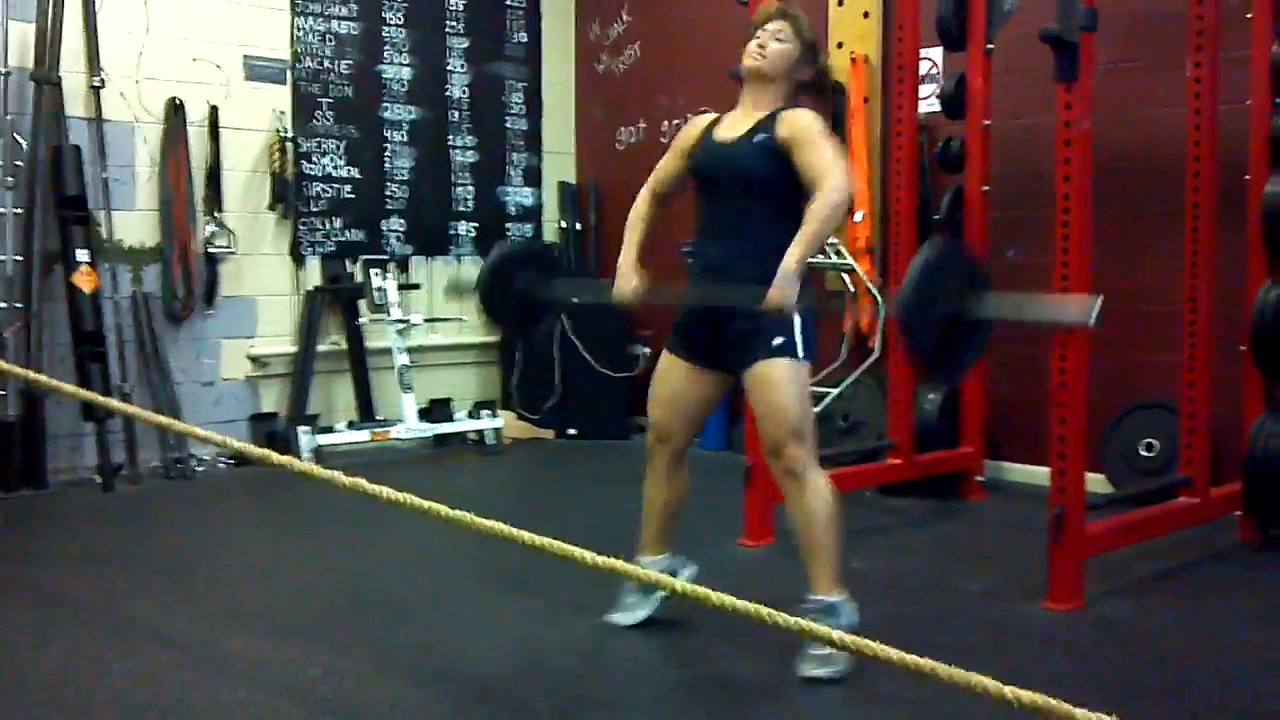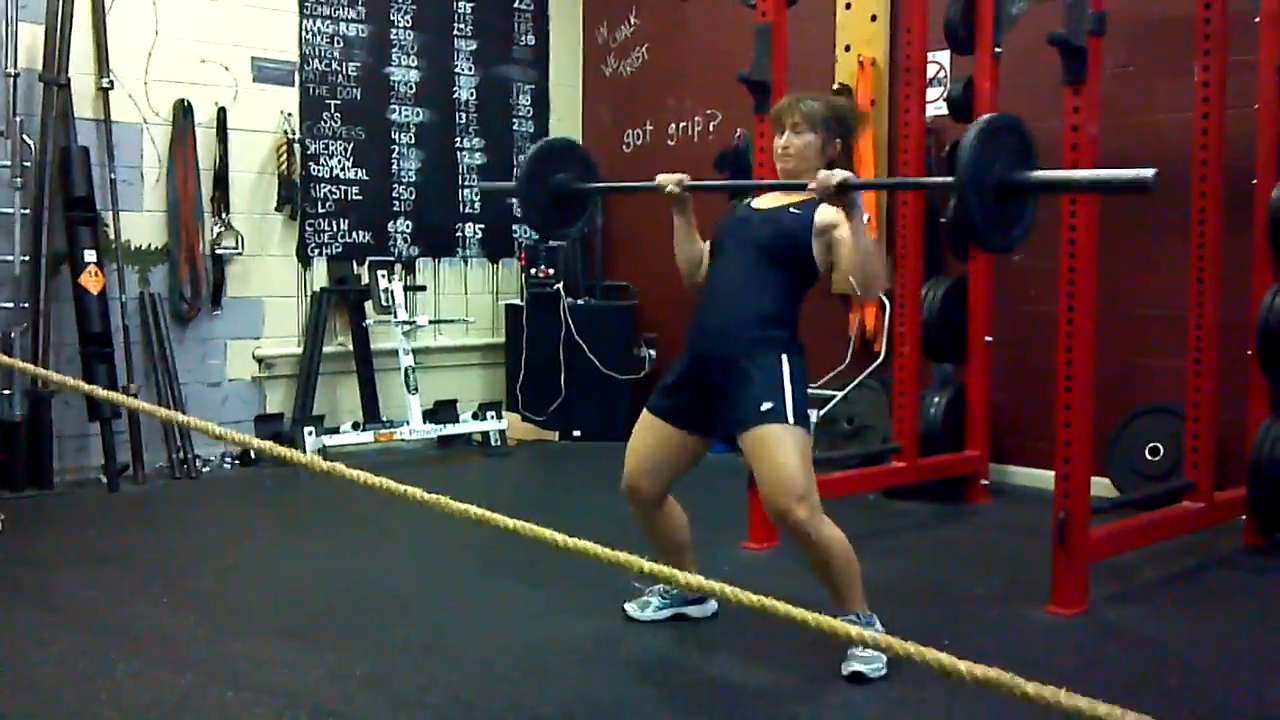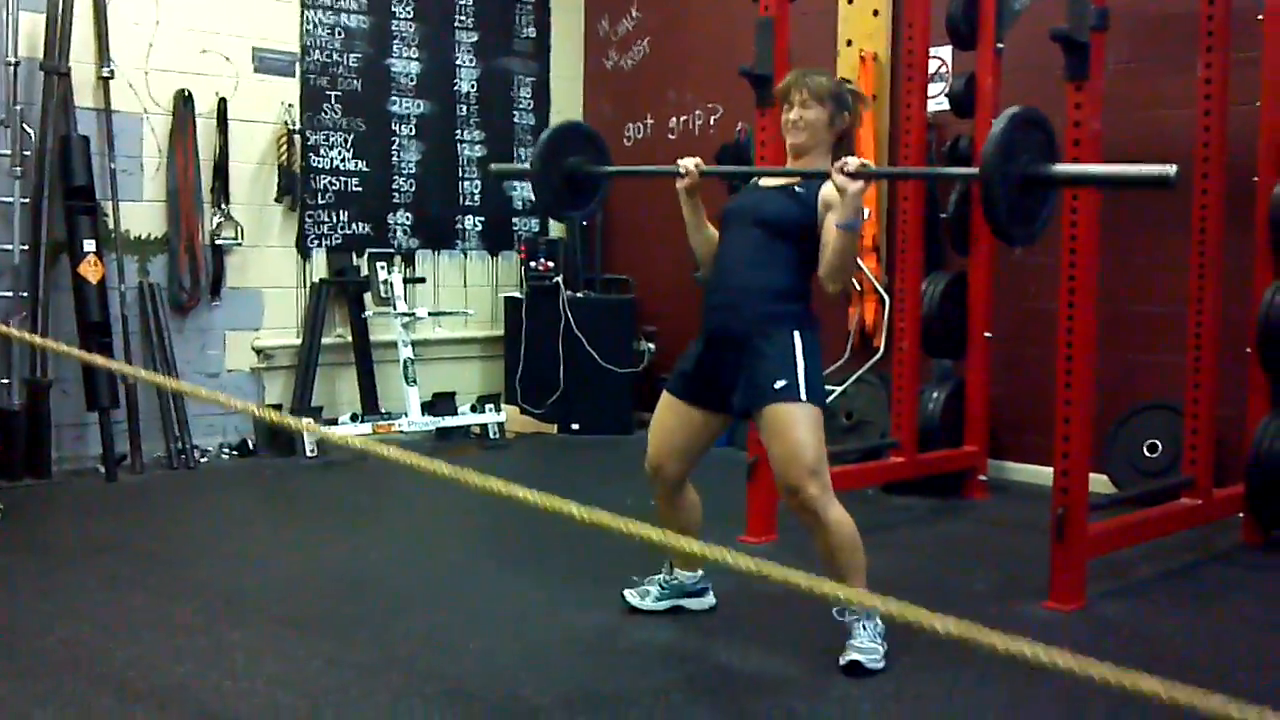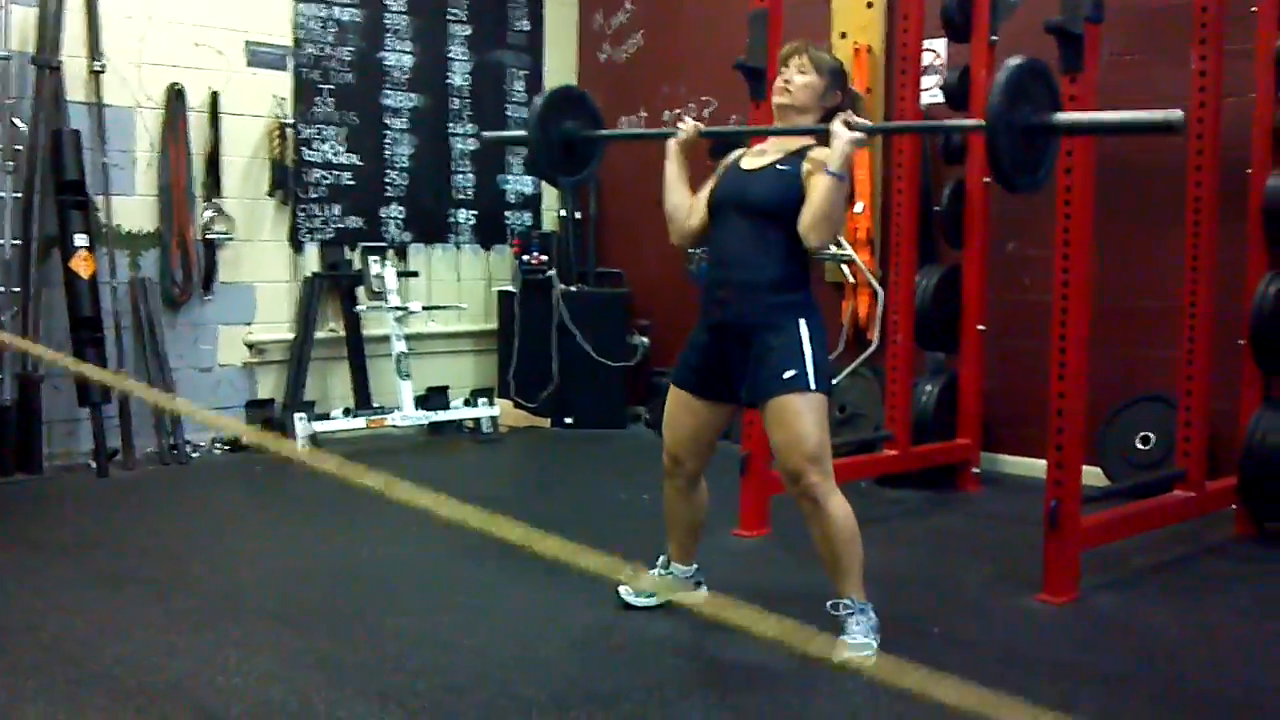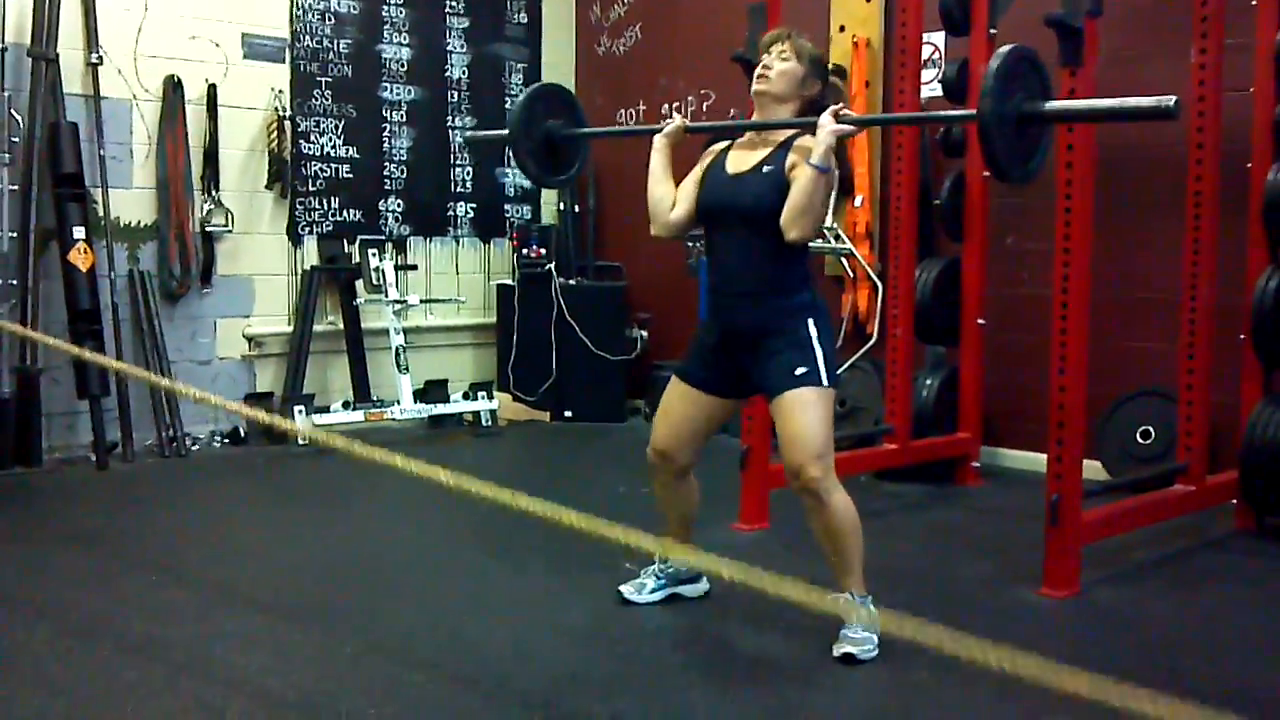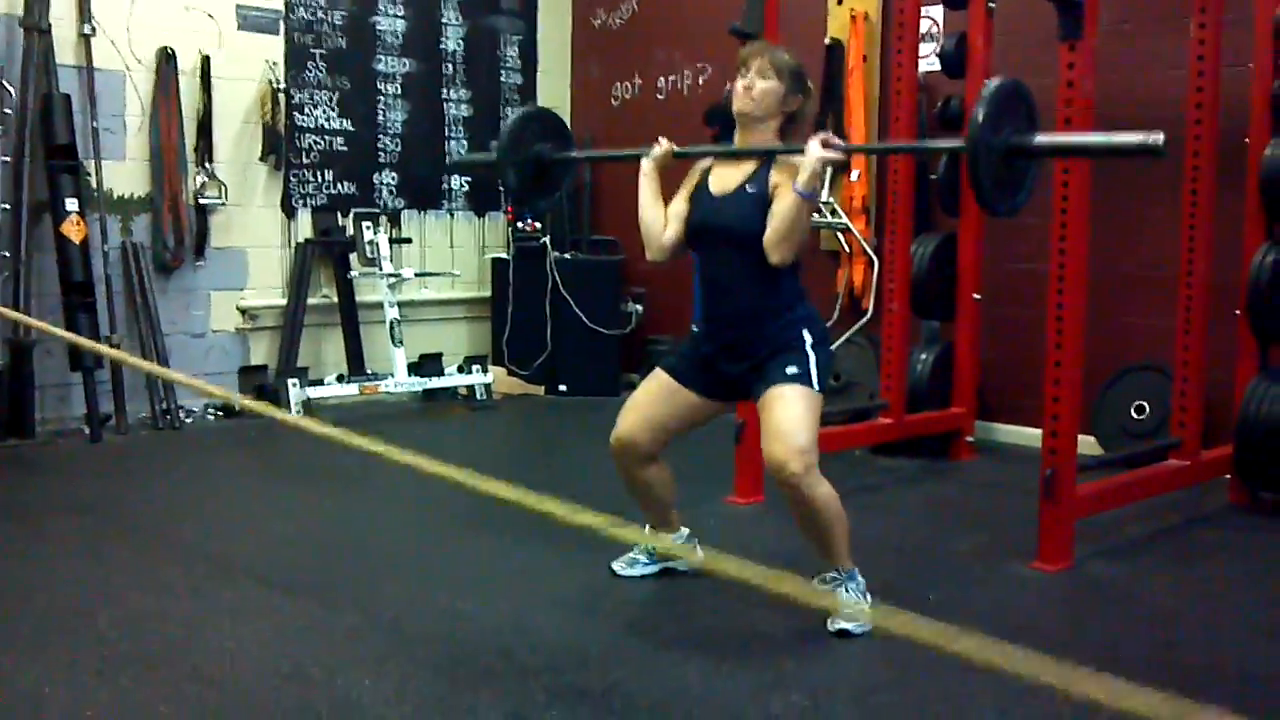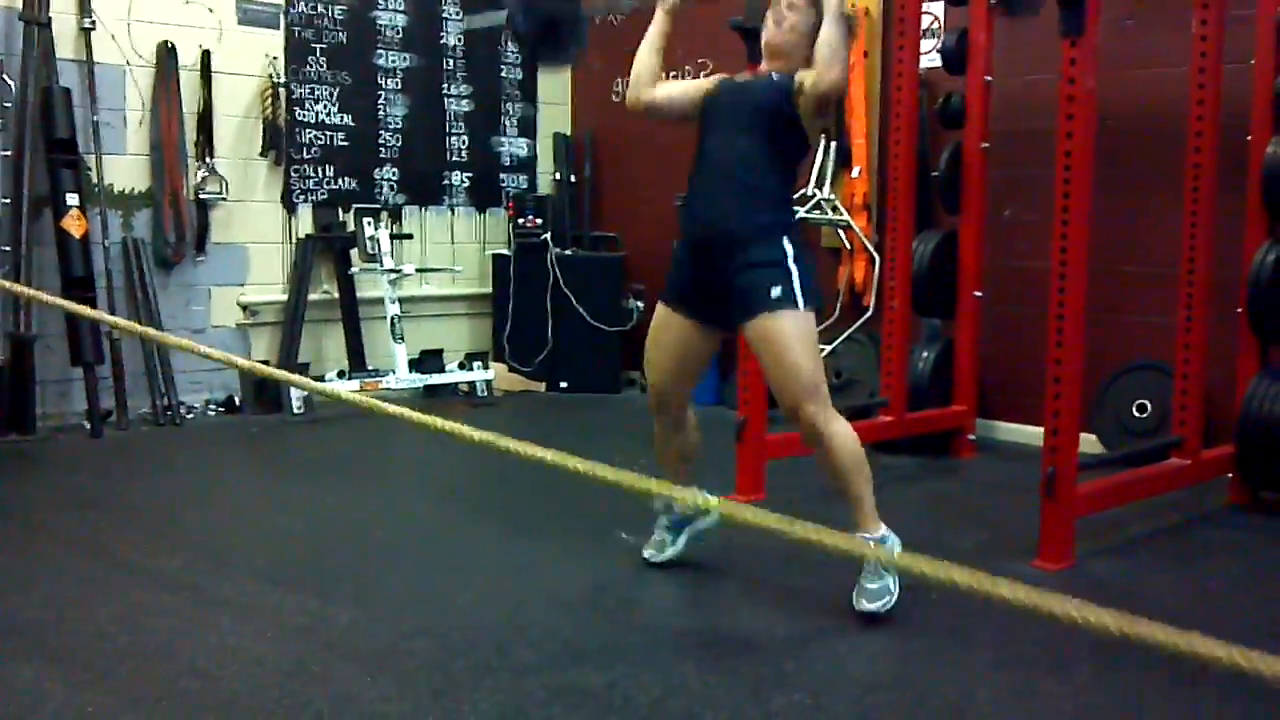
dt=0.3s
person 1, frame 1
left shoulder: (797, 123)
right shoulder: (704, 127)
left elbow: (837, 190)
right elbow: (651, 194)
left wrist: (791, 266)
right wrist: (629, 263)
left hip: (769, 309)
right hip: (704, 306)
left knee: (790, 451)
right knee: (664, 440)
left ankle: (831, 606)
right ankle: (658, 568)
person 1, frame 2
left shoulder: (827, 213)
right shoulder: (751, 202)
left elbow: (866, 284)
right elbow: (694, 269)
left wrist: (846, 206)
right wrist: (679, 210)
left hip: (764, 366)
right hip: (696, 363)
left knee: (795, 511)
right knee: (640, 487)
left ankle: (862, 625)
right ankle: (684, 589)
person 1, frame 3
left shoulder: (832, 190)
right shoulder: (758, 183)
left elbow: (834, 280)
right elbow: (715, 260)
left wrist: (850, 205)
right wrist: (689, 196)
left hip: (778, 342)
right hip: (712, 341)
left knee: (806, 489)
right knee: (662, 468)
left ankle: (862, 617)
right ankle: (687, 578)
person 1, frame 4
left shoulder: (820, 159)
right shoulder: (737, 158)
left elbow: (815, 235)
right elbow: (684, 229)
left wrist: (840, 156)
right wrist: (676, 153)
left hip: (783, 330)
right hip: (716, 328)
left knee: (808, 477)
right knee: (679, 462)
left ankle: (856, 611)
right ankle: (680, 572)
person 1, frame 5
left shoulder: (805, 150)
right shoulder: (718, 152)
left elbow: (796, 228)
right elbow: (665, 222)
left wrist: (824, 147)
right wrist: (661, 145)
left hip: (790, 330)
right hip: (722, 330)
left knee: (810, 473)
right knee: (666, 454)
left ankle: (856, 606)
right ankle: (679, 567)
person 1, frame 6
left shoulder: (790, 171)
right shoulder: (703, 173)
left elbow: (779, 252)
right elbow: (658, 248)
left wrist: (810, 177)
right wrist: (651, 171)
left hip: (784, 341)
right hip: (712, 340)
left knee: (791, 465)
right knee: (629, 440)
left ankle: (847, 581)
right ankle: (667, 543)
person 1, frame 7
left shoulder: (807, 85)
right shoulder: (725, 84)
left elbow: (830, 80)
right elbow: (642, 94)
left hip: (764, 255)
right hip: (697, 255)
left knee: (807, 406)
right knee: (664, 396)
left ankle: (876, 541)
right ankle: (684, 506)
